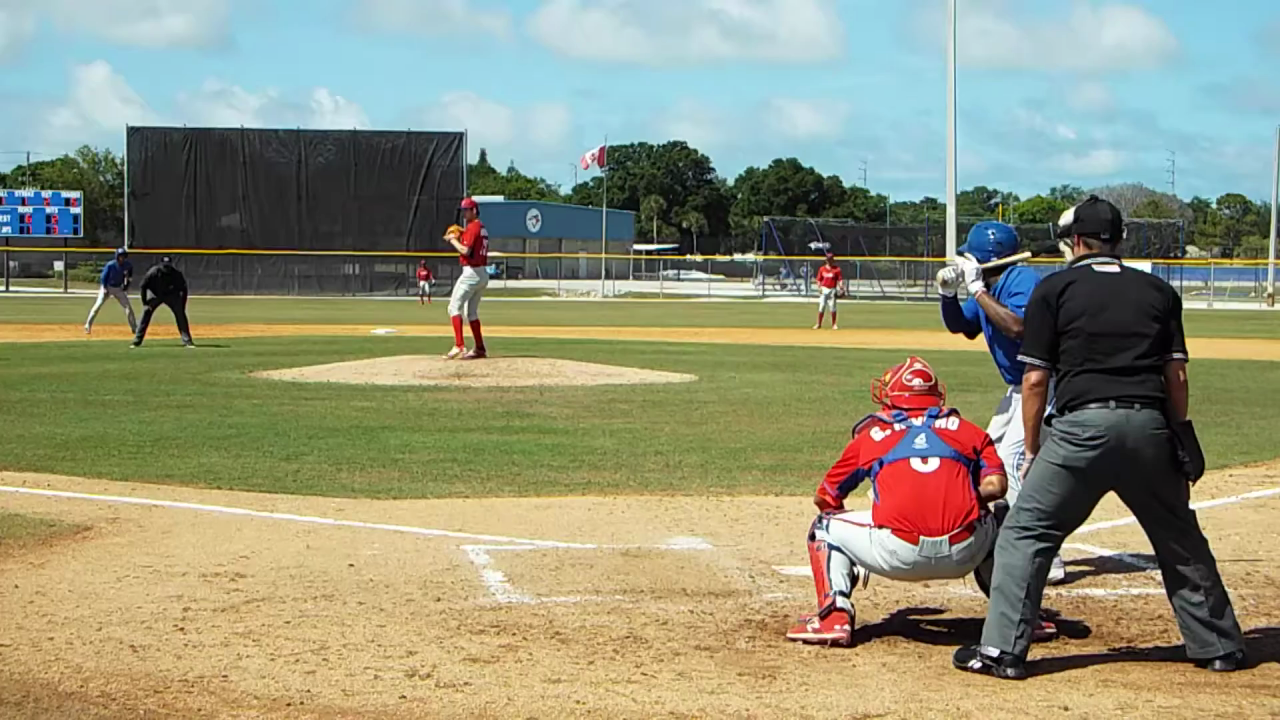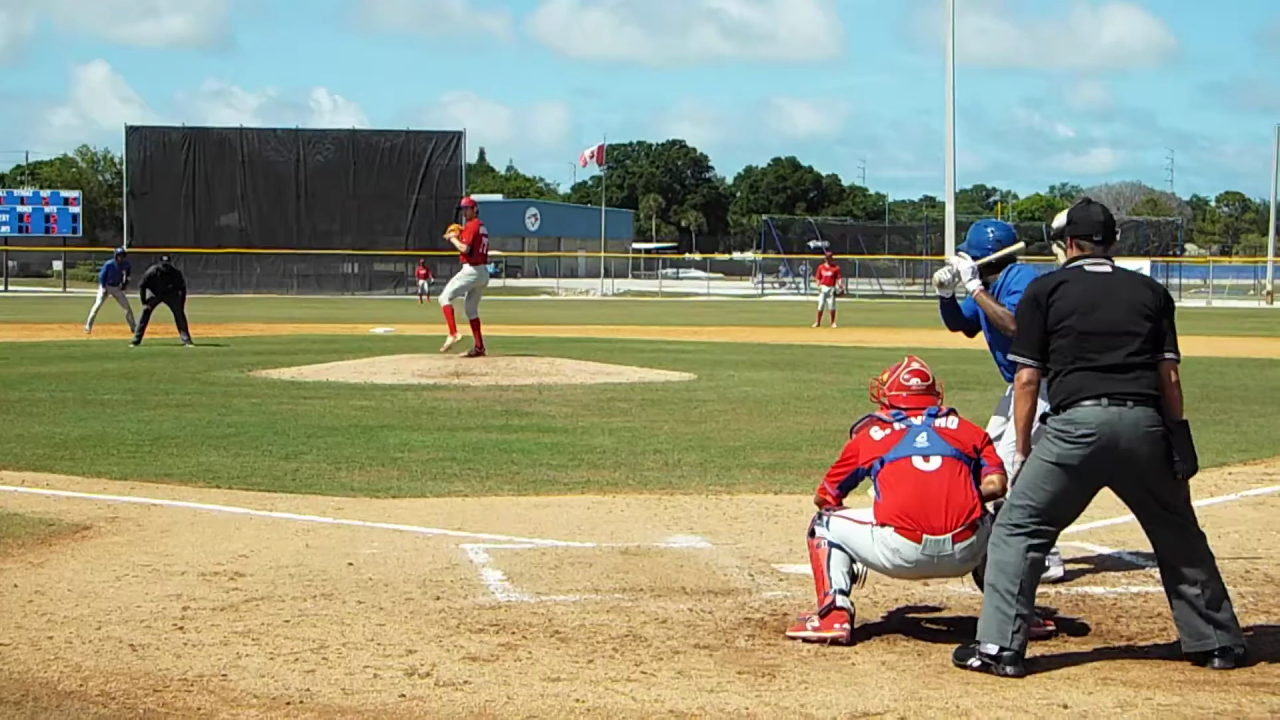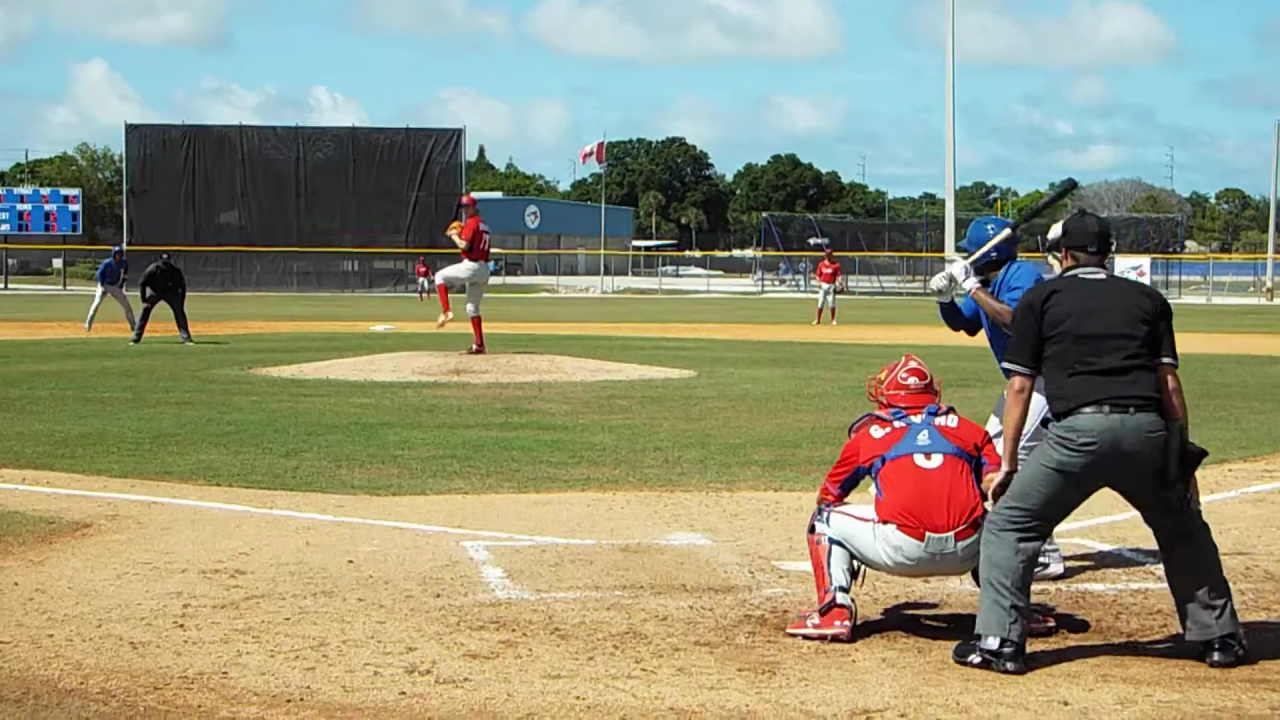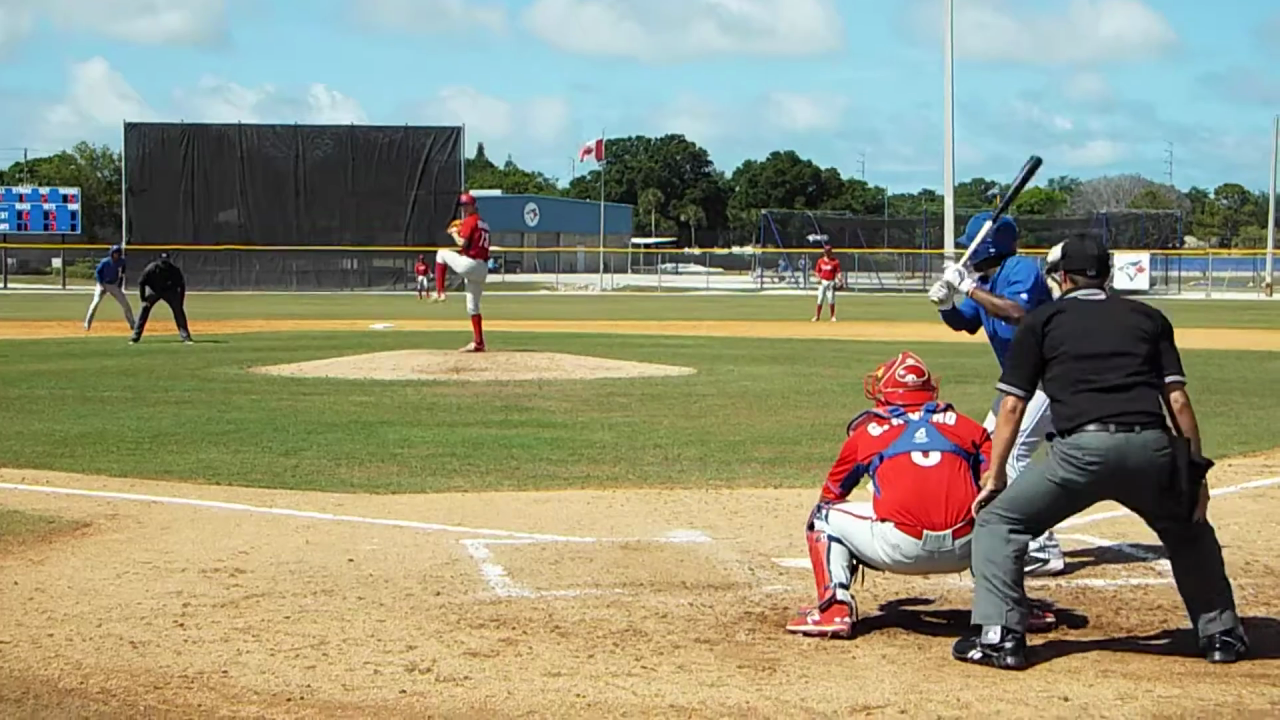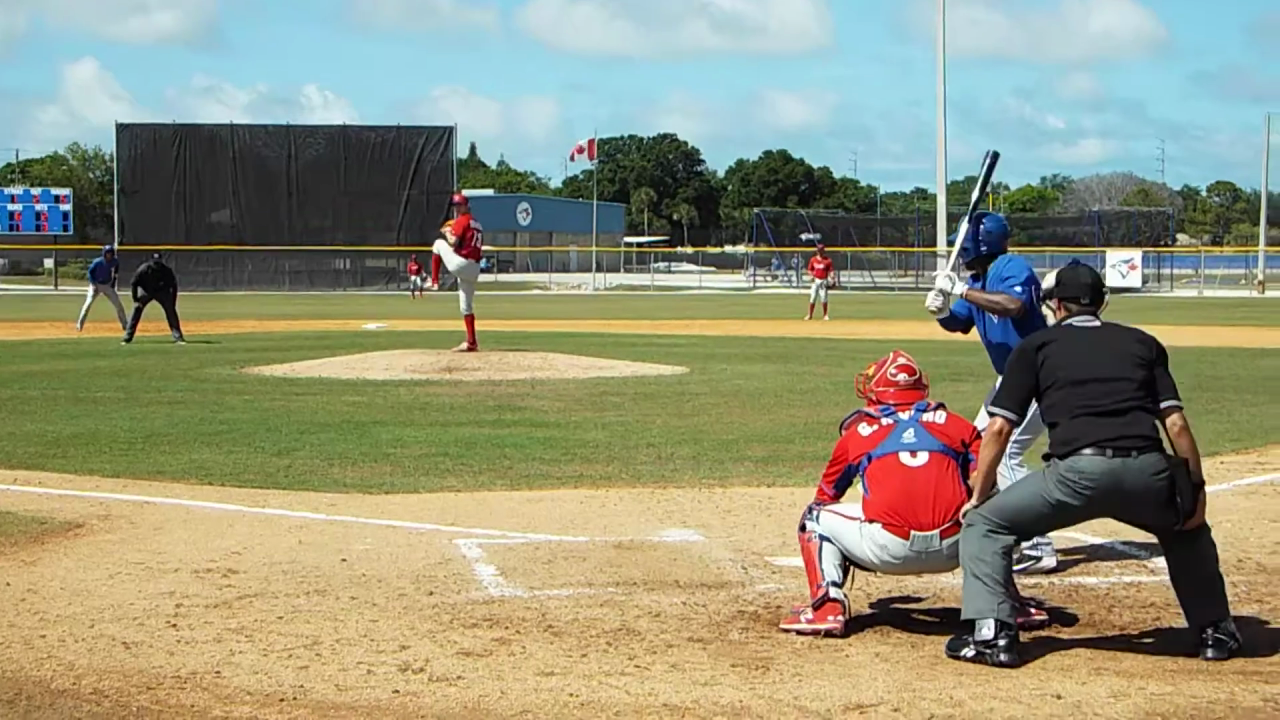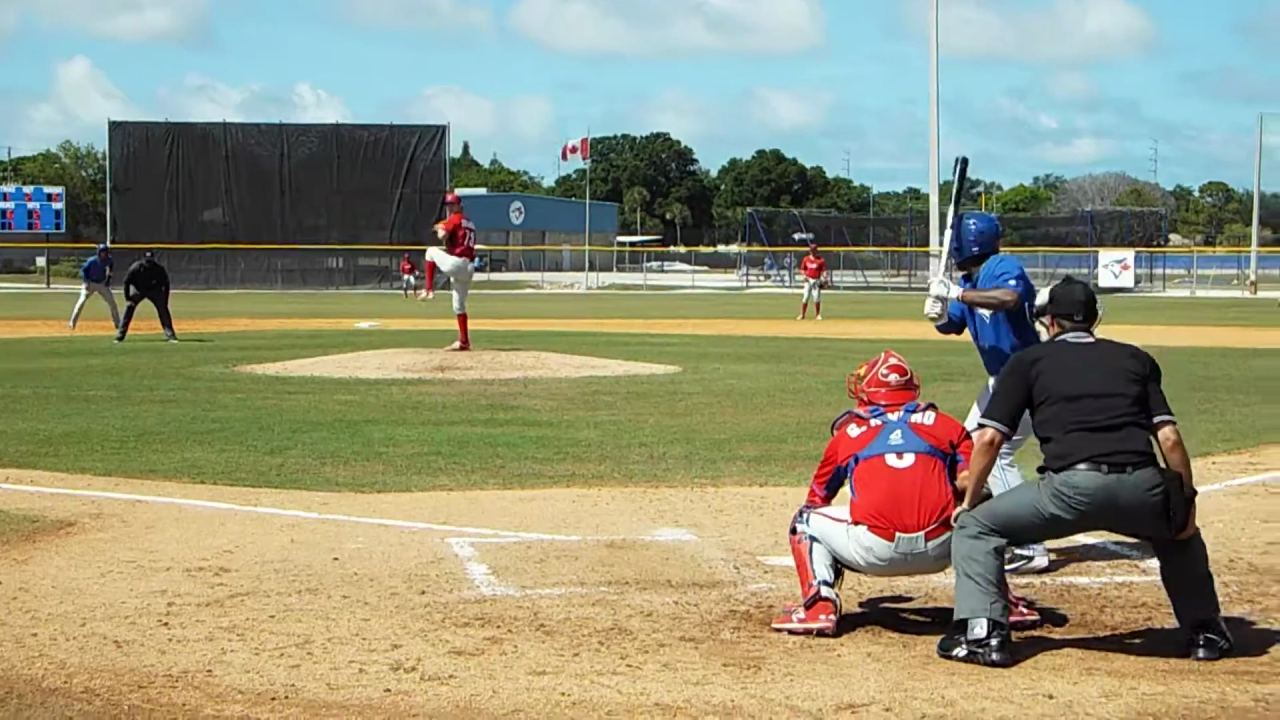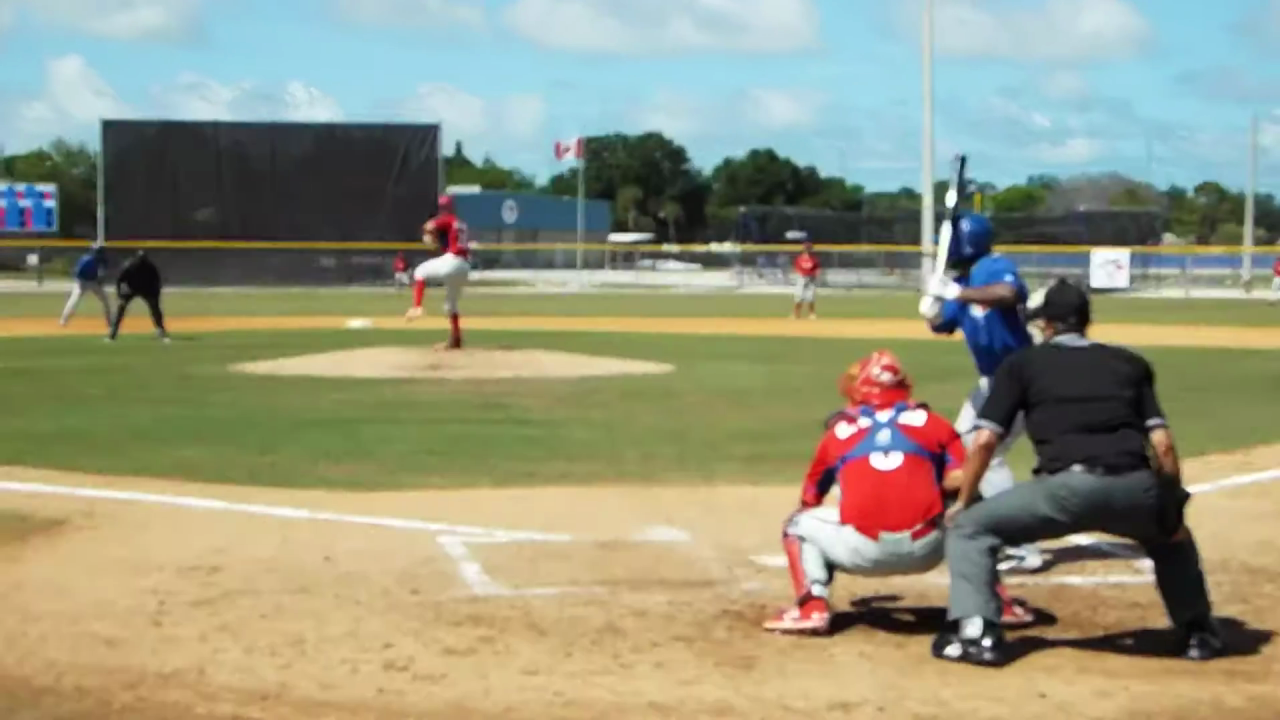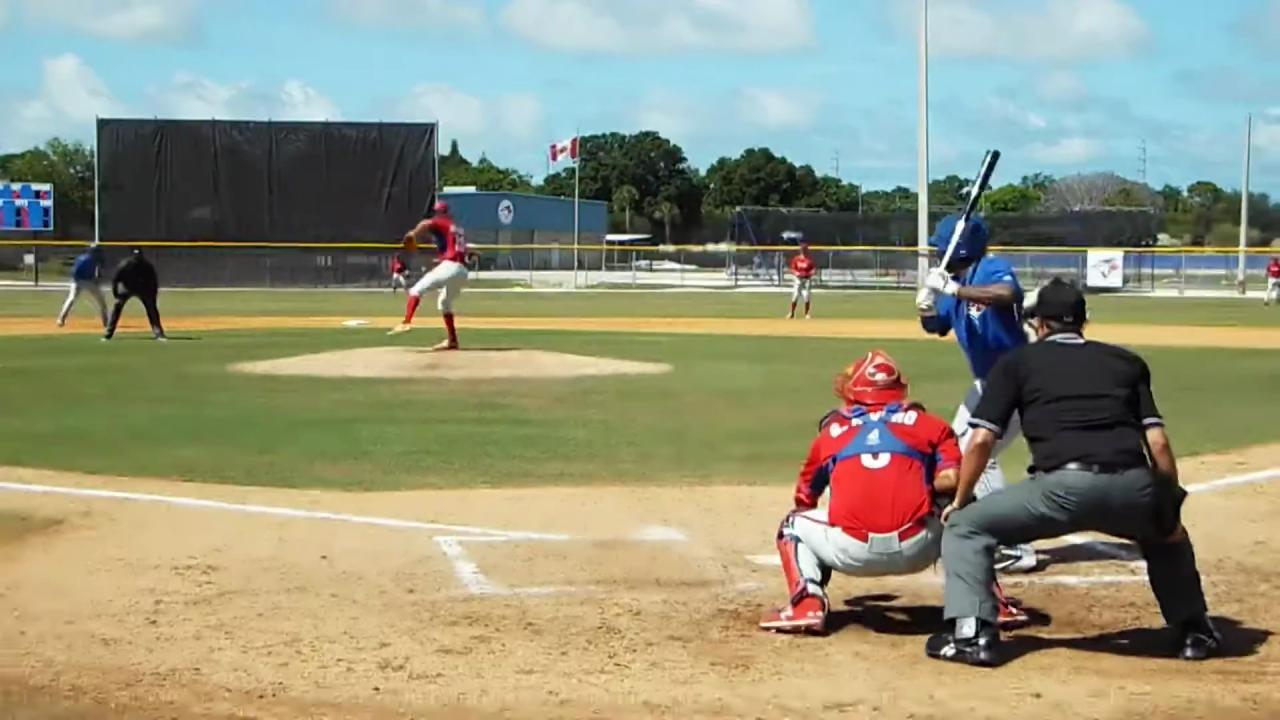
dt=0.1s
person 1, frame 1
left shoulder: (1054, 288)
right shoulder: (1159, 291)
left elbow: (1035, 379)
right elbow: (1176, 378)
left wrist: (1033, 450)
right wrist: (1177, 446)
left hip: (1083, 426)
right hip: (1148, 427)
left knee: (1026, 533)
right knee: (1180, 539)
left ankle: (1001, 650)
right ankle: (1220, 646)
person 1, frame 2
left shoulder: (1045, 288)
right shoulder: (1151, 290)
left elbow: (1026, 380)
right elbow: (1169, 377)
left wrist: (1024, 452)
right wrist: (1176, 445)
left hip: (1076, 424)
right hip: (1143, 425)
left knee: (1018, 529)
right knee: (1177, 533)
left ankle: (999, 646)
right ankle: (1217, 642)
person 1, frame 3
left shoulder: (1041, 298)
right shoulder: (1147, 297)
left elbow: (1019, 387)
right elbow: (1170, 383)
left wrist: (1008, 459)
right wrist: (1183, 453)
left hip: (1078, 431)
right hip: (1146, 431)
left knee: (1007, 525)
right knee: (1182, 528)
left ankle: (999, 642)
right ankle: (1220, 636)
person 1, frame 4
left shoulder: (1042, 319)
right shoulder: (1149, 317)
left elbow: (1012, 405)
right elbow: (1178, 399)
left wrist: (993, 476)
right wrist: (1193, 469)
left hip: (1083, 448)
right hip: (1151, 446)
left knee: (998, 519)
right knee: (1189, 530)
left ankle: (999, 637)
right ankle: (1222, 634)
person 1, frame 5
left shoulder: (1036, 346)
right shoulder: (1143, 342)
left elbow: (998, 427)
right elbow: (1176, 425)
left wrist: (977, 496)
right wrist: (1195, 490)
left hip: (1078, 470)
right hip: (1147, 472)
left knee: (984, 524)
right knee: (1187, 528)
left ankle: (991, 635)
right ankle: (1216, 631)
person 1, frame 6
left shoulder: (1028, 360)
right shoulder: (1137, 358)
left elbow: (989, 438)
right elbow: (1169, 439)
left wrist: (968, 502)
right wrist: (1186, 502)
left hip: (1073, 485)
right hip: (1141, 487)
left knee: (976, 526)
right knee: (1178, 532)
left ankle: (983, 635)
right ankle: (1207, 632)
person 1, frame 7
left shoulder: (1022, 363)
right shoulder: (1131, 362)
left elbow: (984, 441)
right elbow: (1163, 443)
left wrist: (962, 503)
right wrist: (1175, 507)
left hip: (1067, 488)
right hip: (1136, 491)
left knee: (969, 526)
right knee: (1170, 532)
left ankle: (978, 634)
right ankle: (1198, 631)
person 1, frame 8
left shoulder: (1018, 362)
right shoulder: (1127, 361)
left elbow: (981, 440)
right elbow: (1158, 442)
left wrist: (958, 503)
right wrist: (1171, 506)
left hip: (1063, 486)
right hip: (1132, 490)
left knee: (965, 526)
right knee: (1166, 530)
left ankle: (972, 634)
right ankle: (1194, 631)
person 2, frame 1
left shoulder: (1024, 280)
right shoulder: (988, 287)
left elbow: (1016, 326)
right elbow: (958, 325)
left wrist: (975, 288)
right wrist: (948, 292)
right hip: (1018, 389)
left knee: (1011, 463)
left ankle: (1046, 562)
person 2, frame 2
left shoulder: (1022, 278)
right shoulder: (986, 285)
left elbow: (1012, 325)
right elbow: (957, 323)
left wrist: (973, 286)
right wrist: (946, 293)
left hip: (1045, 384)
right hip: (1018, 386)
left knee: (1010, 461)
left ankle: (1045, 560)
person 2, frame 3
left shoulder: (1023, 274)
right shoulder: (986, 284)
left elbow: (1011, 320)
right elbow: (961, 323)
left wrist: (970, 287)
right wrist: (945, 296)
left hip: (1046, 383)
left ankle: (1045, 557)
person 2, frame 4
left shoulder: (1022, 270)
right shoulder: (985, 281)
left elbow: (1015, 312)
right elbow: (962, 323)
left wrist: (968, 287)
right wrist: (945, 302)
left knee: (1011, 456)
left ankle: (1044, 552)
person 2, frame 5
left shoulder: (1012, 268)
right shoulder: (977, 280)
left elbow: (1013, 306)
right elbow: (959, 324)
left wrist: (960, 291)
right wrist: (942, 310)
left knee: (1002, 454)
left ankle: (1037, 551)
person 2, frame 6
left shoulder: (1003, 267)
right shoulder: (970, 280)
left elbow: (1010, 300)
right elbow: (954, 326)
left wrist: (955, 293)
right wrist: (939, 316)
right hip: (1000, 379)
left knee: (994, 454)
left ankle: (1030, 551)
person 2, frame 7
left shoulder: (995, 267)
right shoulder: (961, 281)
left elbow: (1008, 295)
right elbow: (945, 326)
left wrist: (954, 293)
right wrist: (934, 313)
right hip: (991, 379)
left ankle: (1023, 551)
person 2, frame 8
left shoulder: (992, 269)
right shoulder: (956, 280)
left elbow: (1007, 294)
right elbow: (937, 327)
left wrist: (952, 289)
right wrist: (927, 308)
right hip: (986, 381)
right knee: (957, 449)
left ankle: (1017, 550)
person 3, frame 1
left shoulder: (870, 433)
right shoulder: (968, 430)
left elbow: (824, 498)
right elbow: (994, 486)
left hip: (897, 549)
right hip: (963, 551)
left knee: (824, 527)
right knee: (993, 523)
left ankle: (834, 617)
person 3, frame 2
left shoulder: (869, 433)
right shoulder: (967, 429)
left elbow: (824, 498)
right elbow: (995, 485)
left hip: (899, 547)
right hip: (963, 550)
left knee: (824, 524)
right knee: (993, 521)
left ankle: (833, 616)
person 3, frame 3
left shoulder: (868, 432)
right shoulder: (967, 427)
left elbow: (826, 499)
left hip: (899, 545)
right hip: (965, 549)
left knee: (824, 518)
left ankle: (834, 613)
person 3, frame 4
left shoulder: (867, 430)
right shoulder: (965, 424)
left elbow: (829, 498)
left hip: (899, 543)
right hip: (963, 546)
left knee: (823, 515)
left ankle: (834, 610)
person 3, frame 5
left shoulder: (858, 429)
right shoulder: (955, 423)
left elbow: (825, 500)
left hip: (888, 544)
right hip: (951, 545)
left knee: (814, 517)
left ankle: (827, 608)
person 3, frame 6
left shoulder: (848, 430)
right shoulder: (945, 423)
left elbow: (816, 502)
right elbow: (970, 481)
left hip: (876, 546)
right hip: (939, 546)
left knee: (805, 519)
left ankle: (819, 607)
person 3, frame 7
left shoulder: (840, 429)
right shoulder: (935, 423)
left elbow: (810, 501)
right elbow: (959, 481)
left hip: (861, 547)
right hip: (926, 546)
left knee: (798, 523)
left ankle: (812, 605)
person 3, frame 8
left shoulder: (833, 429)
right shoulder: (929, 423)
left elbow: (804, 499)
right elbow: (951, 480)
left hip: (854, 547)
right hip: (917, 545)
left knee: (794, 523)
left ankle: (806, 606)
